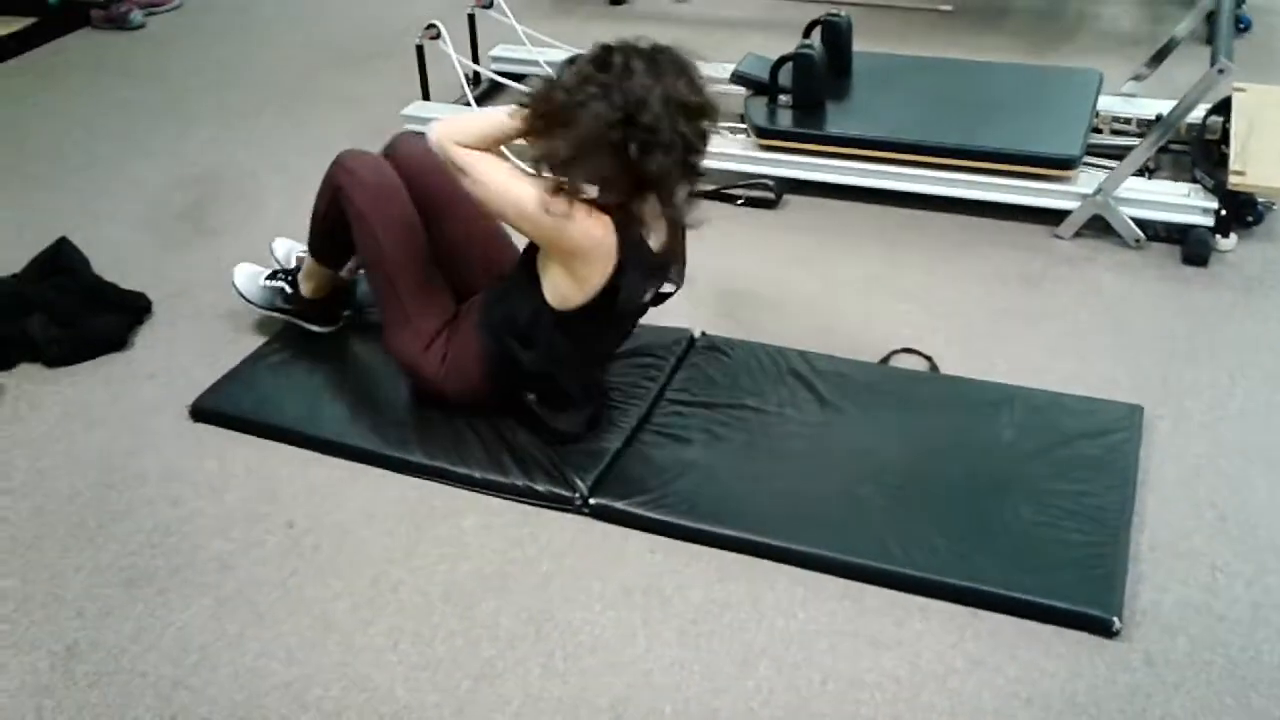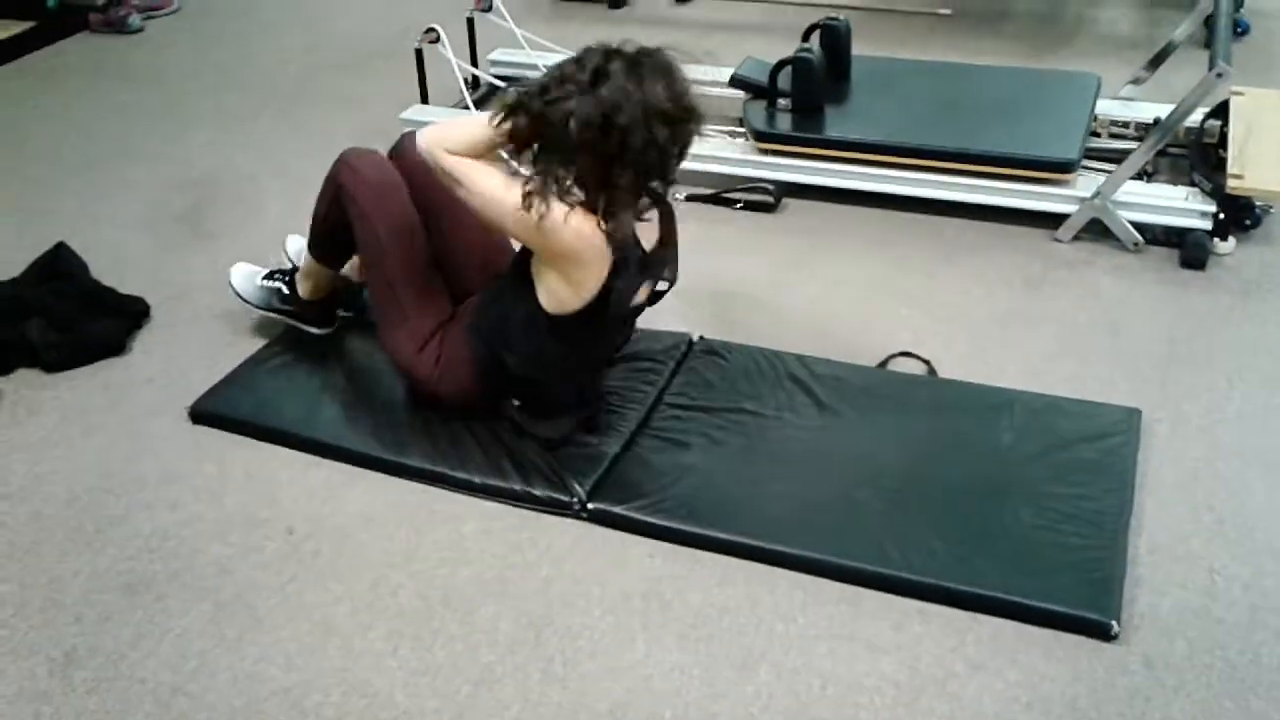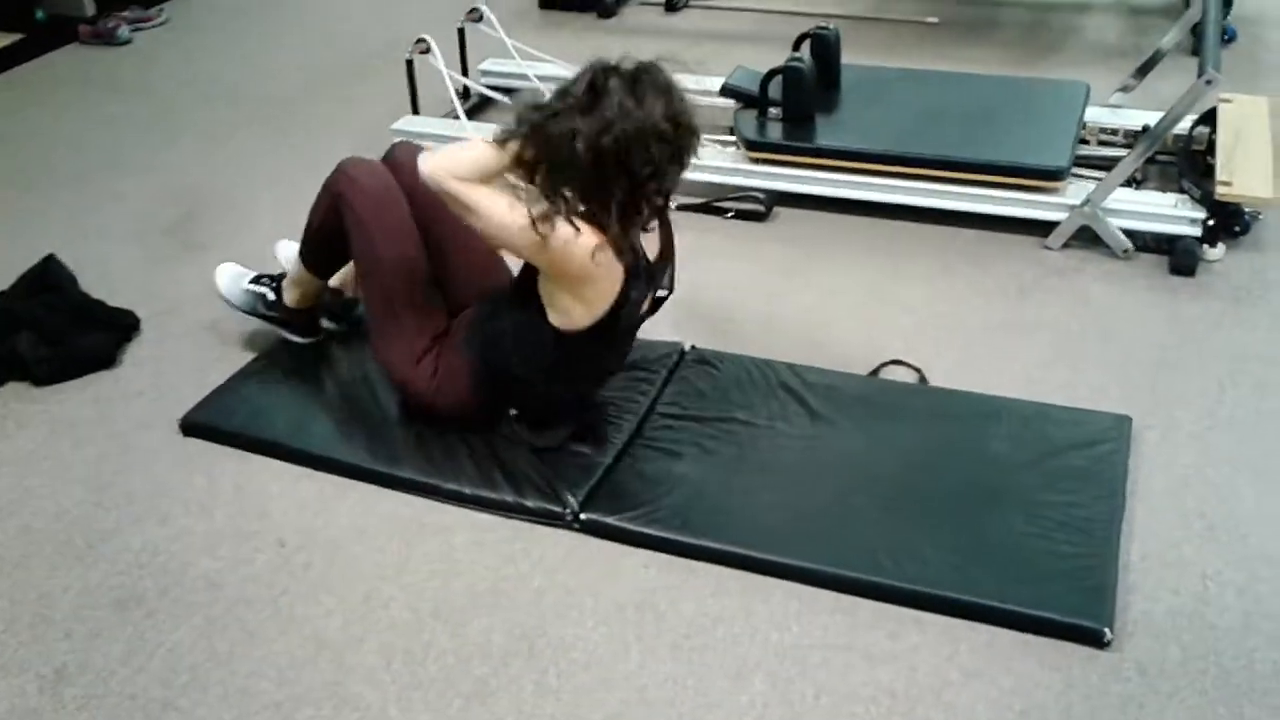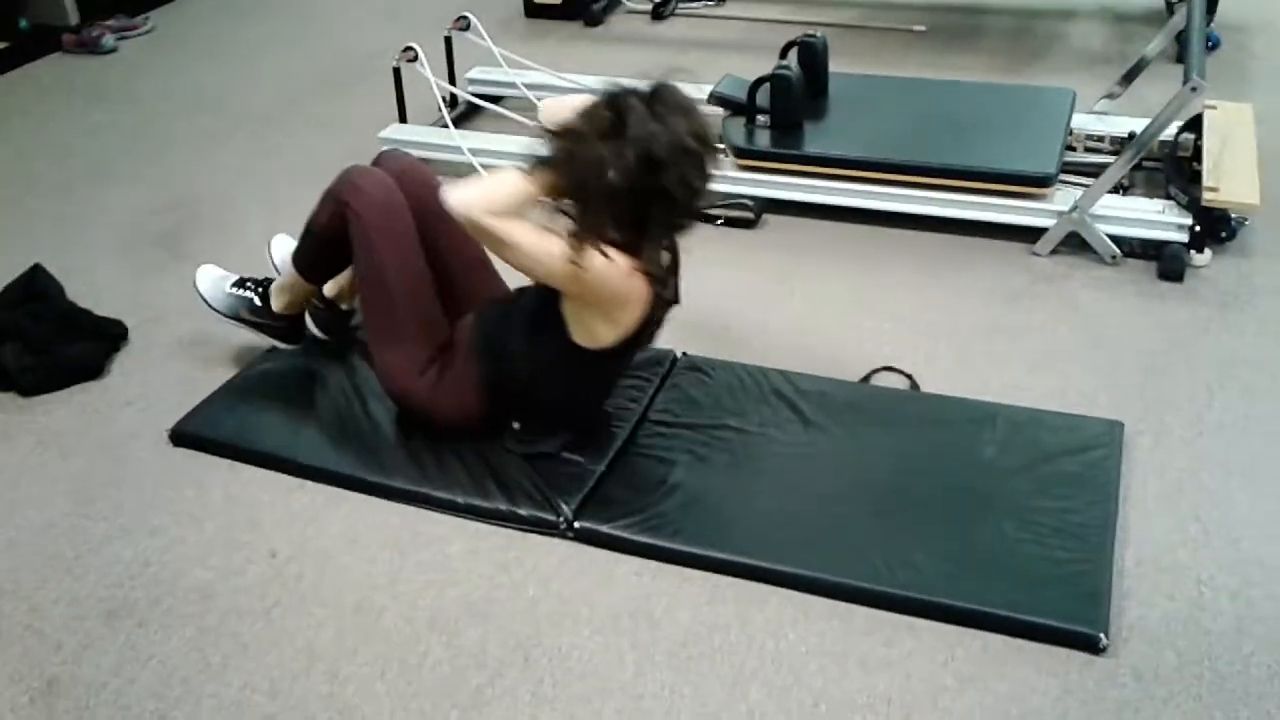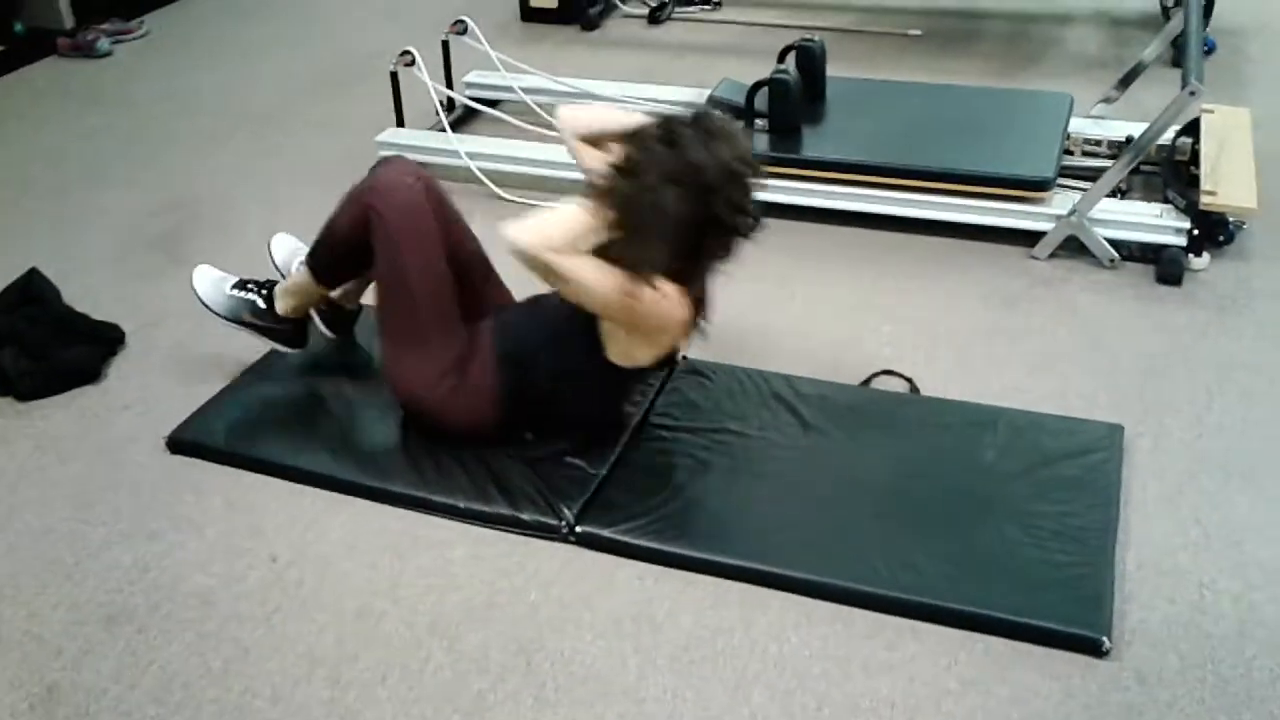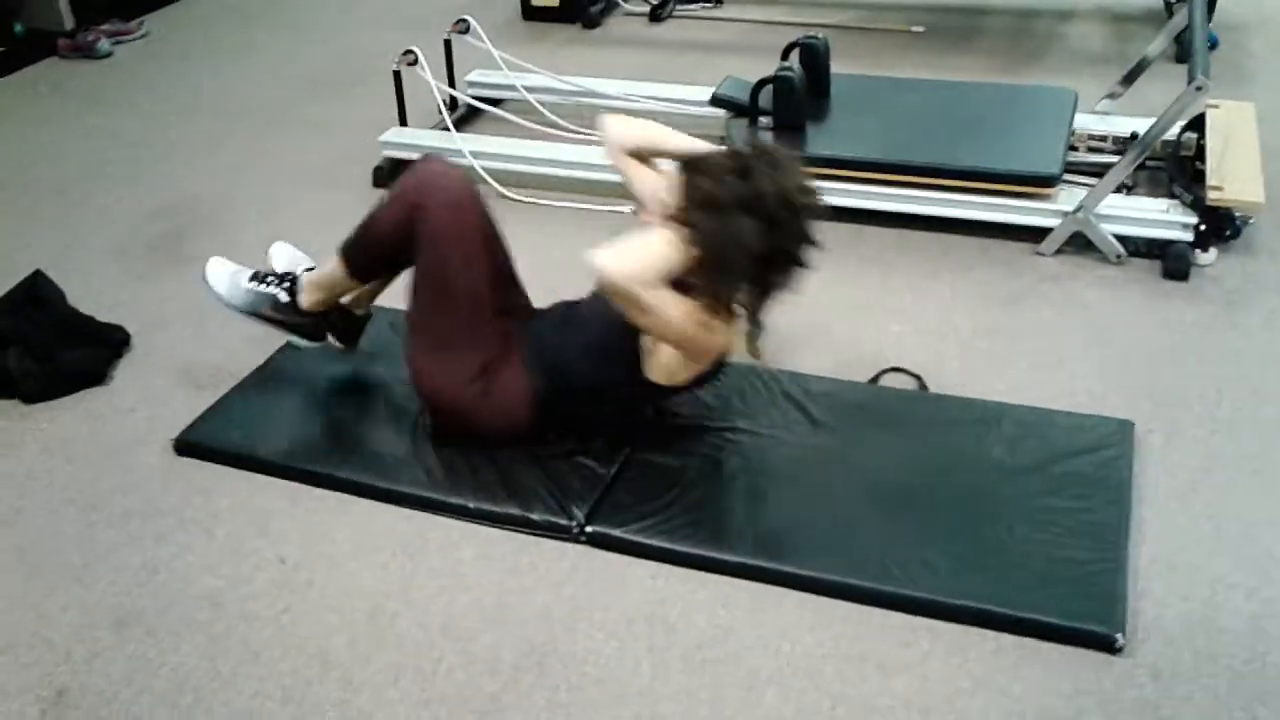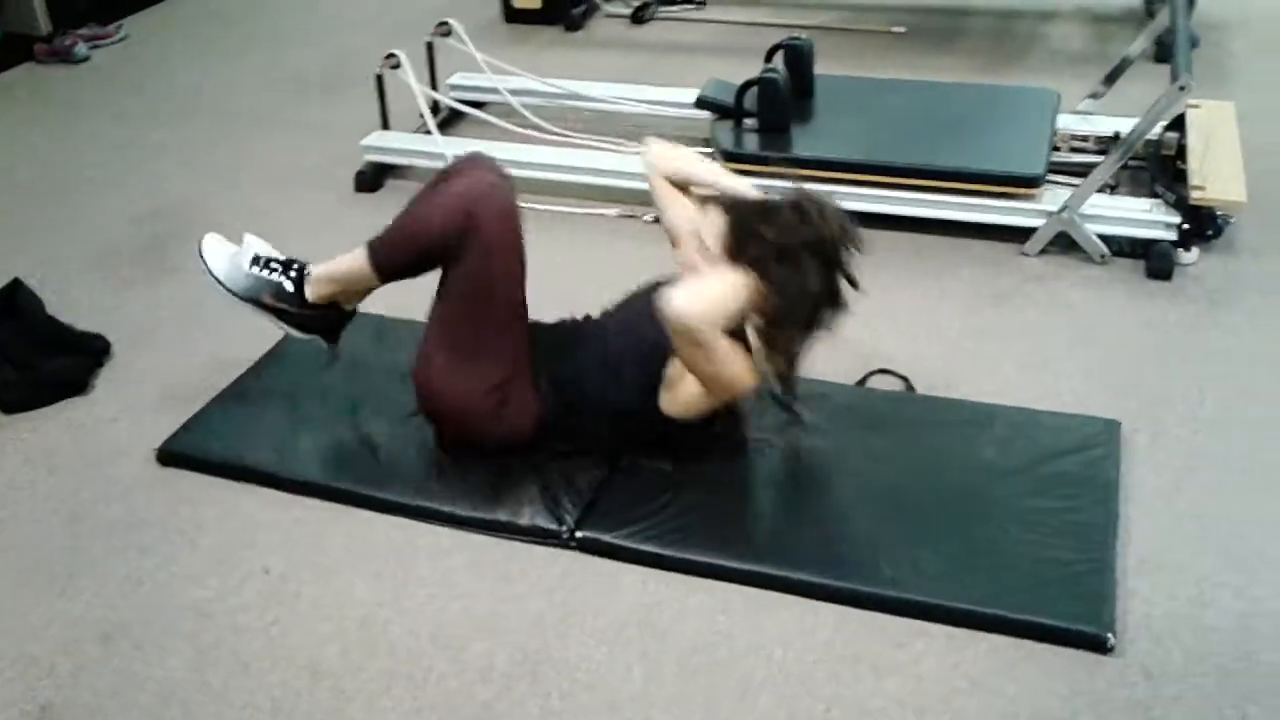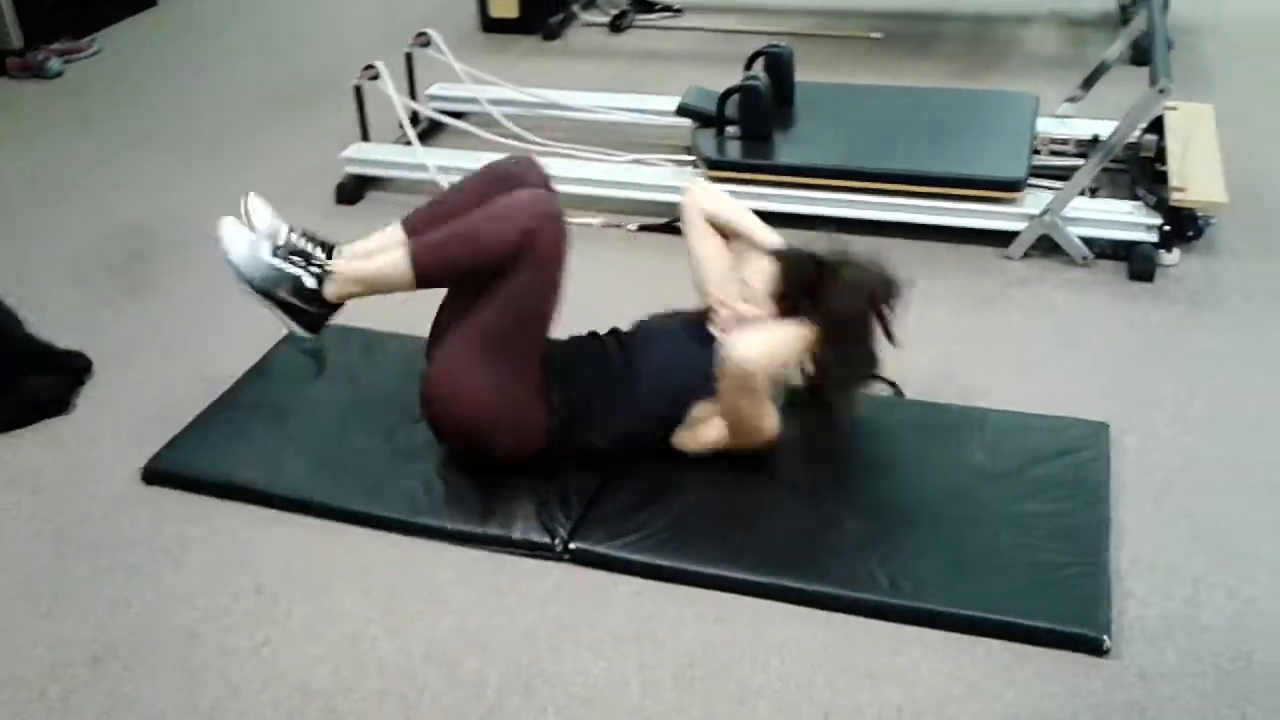
dt=0.1s
person 1, frame 1
left shoulder: (584, 233)
right shoulder: (657, 209)
left elbow: (448, 139)
left wrist: (536, 116)
left hip: (455, 359)
right hip: (502, 309)
left knee: (356, 171)
right knee: (405, 153)
left ankle: (312, 296)
right ankle: (333, 266)
person 1, frame 2
left shoulder: (575, 234)
right shoulder: (649, 208)
left elbow: (437, 144)
left hip: (455, 363)
right hip: (502, 315)
left knee: (360, 169)
right knee: (406, 154)
left ankle: (306, 295)
right ankle: (343, 277)
person 1, frame 3
left shoulder: (582, 253)
right shoulder: (643, 216)
left elbow: (439, 171)
left wrist: (528, 143)
left hip: (449, 375)
right hip: (493, 326)
left knee: (358, 179)
right knee: (398, 163)
left ankle: (294, 303)
right ankle: (334, 291)
person 1, frame 4
left shoulder: (618, 278)
right shoulder: (649, 234)
left elbow: (467, 203)
right elbow: (563, 121)
left wrist: (554, 172)
right wrist: (629, 118)
left hip: (446, 381)
right hip: (484, 331)
left knee: (363, 189)
right knee: (395, 168)
left ankle: (279, 309)
right ankle: (330, 303)
person 1, frame 5
left shoulder: (660, 303)
right shoulder: (677, 247)
left elbow: (527, 240)
right elbow: (570, 121)
left wrist: (613, 204)
right wrist: (655, 135)
left hip: (461, 390)
right hip: (501, 337)
left knee: (389, 191)
right knee: (400, 172)
left ankle: (283, 309)
right ankle: (335, 299)
person 1, frame 6
left shoulder: (704, 333)
right shoulder: (690, 266)
left elbow: (607, 268)
right elbow: (613, 130)
left wrist: (687, 228)
right wrist: (706, 154)
left hip: (482, 392)
right hip: (517, 343)
left knee: (435, 190)
right knee: (436, 176)
left ankle: (308, 307)
right ankle: (345, 306)
person 1, frame 7
left shoulder: (731, 371)
right shoulder: (708, 286)
left elbow: (685, 310)
right elbow: (658, 157)
left wrist: (753, 270)
right wrist: (748, 197)
left hip: (486, 405)
right hip: (530, 358)
left knee: (483, 203)
right knee: (479, 174)
left ankle: (308, 294)
right ankle: (329, 290)
person 1, frame 8
left shoulder: (748, 423)
right shoulder: (729, 318)
left elbow: (750, 361)
right elbow: (698, 195)
left wrist: (806, 331)
right wrist: (779, 256)
left hip: (483, 410)
right hip: (477, 369)
left knee: (536, 216)
right knee: (522, 179)
left ankle: (317, 290)
right ankle: (324, 264)
